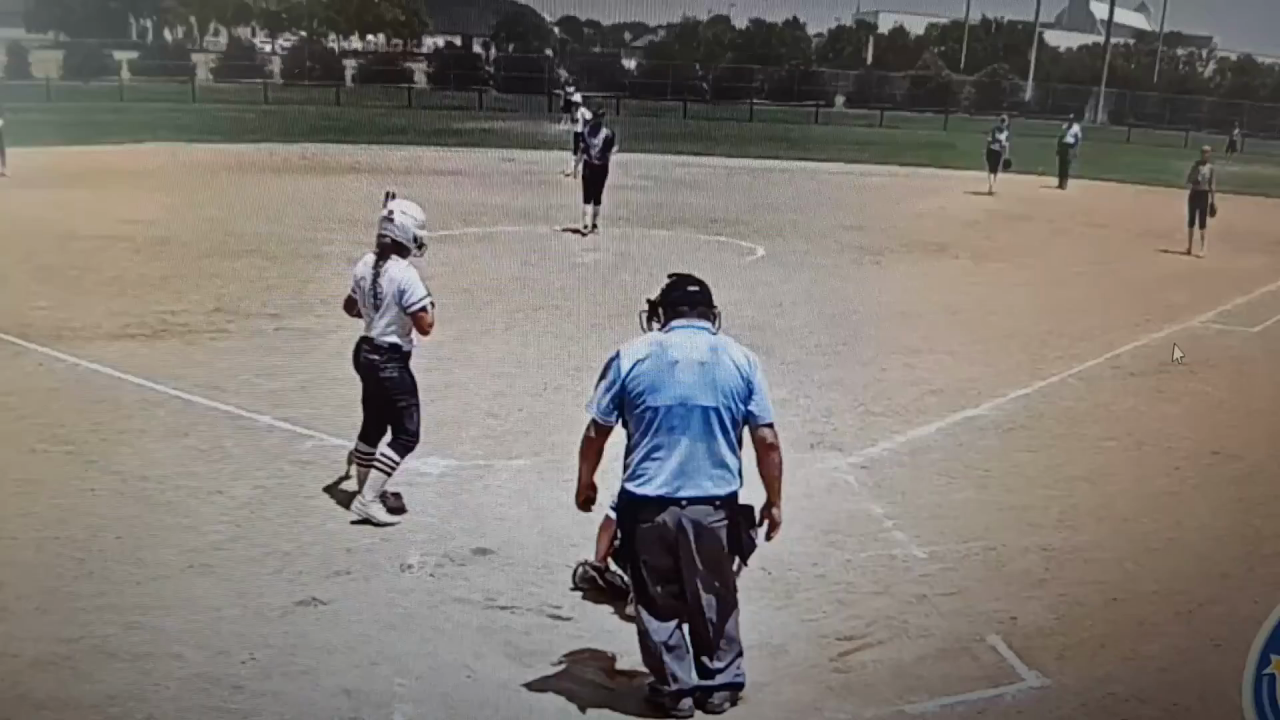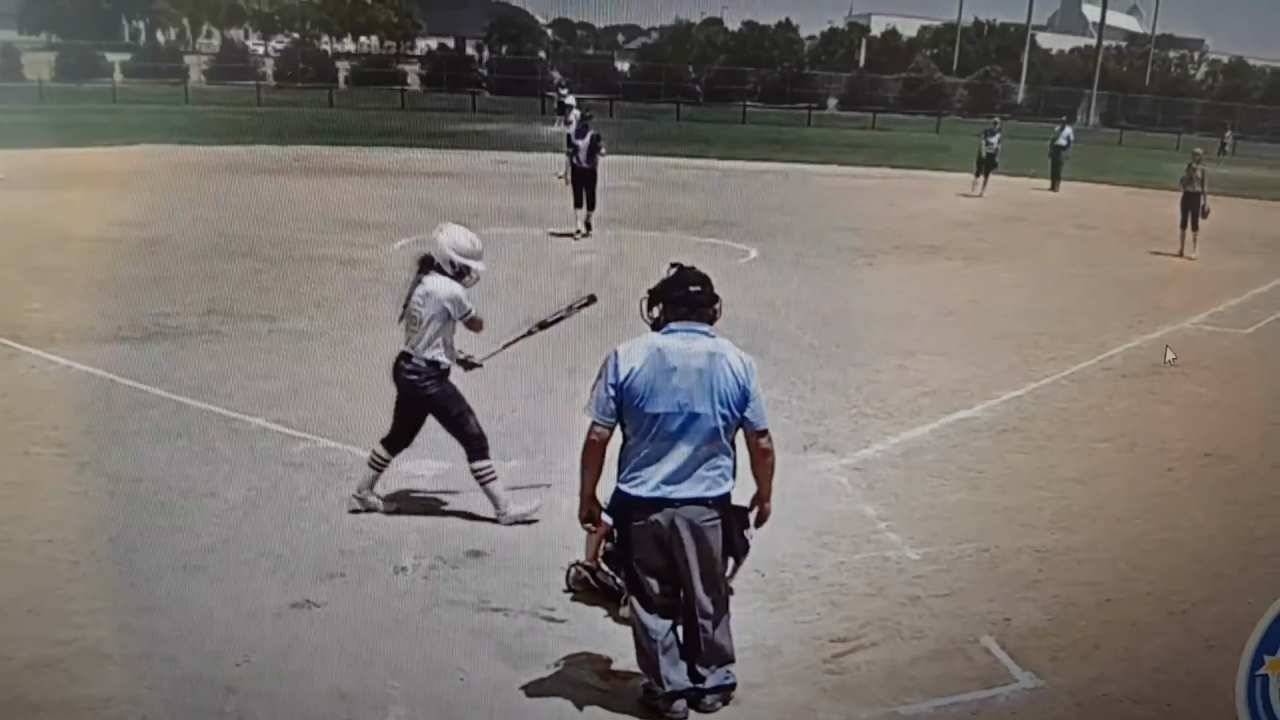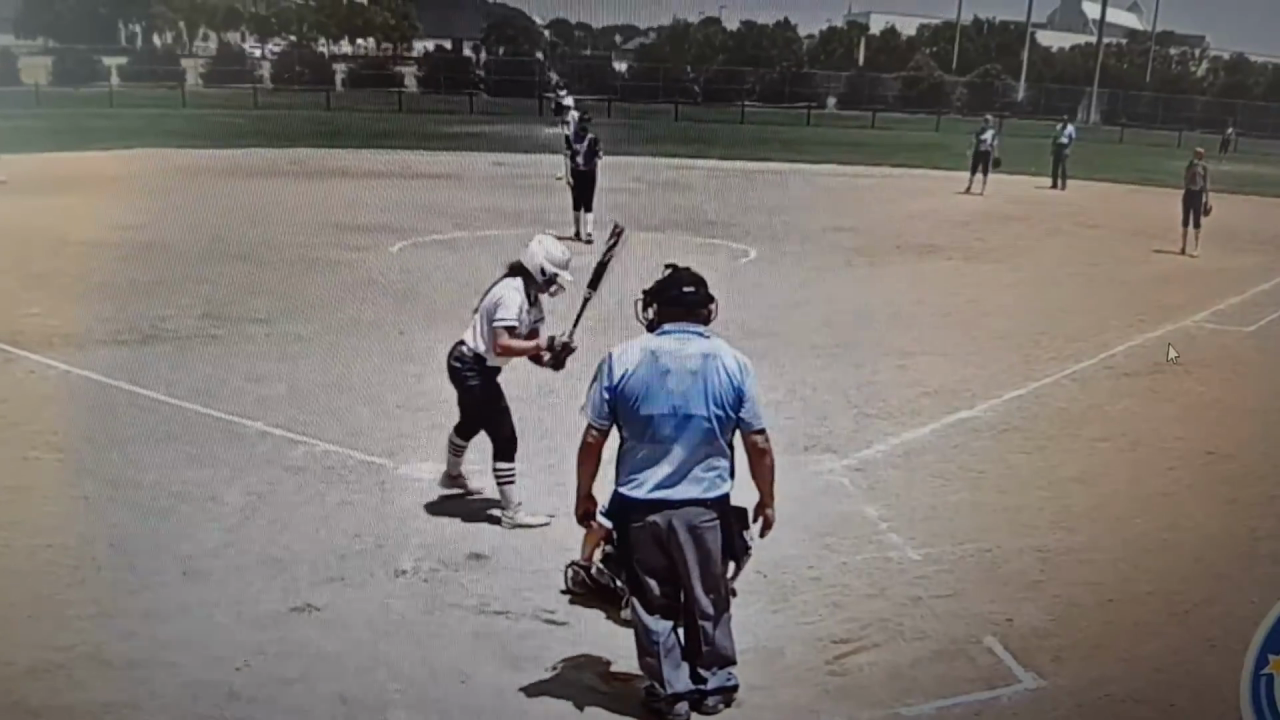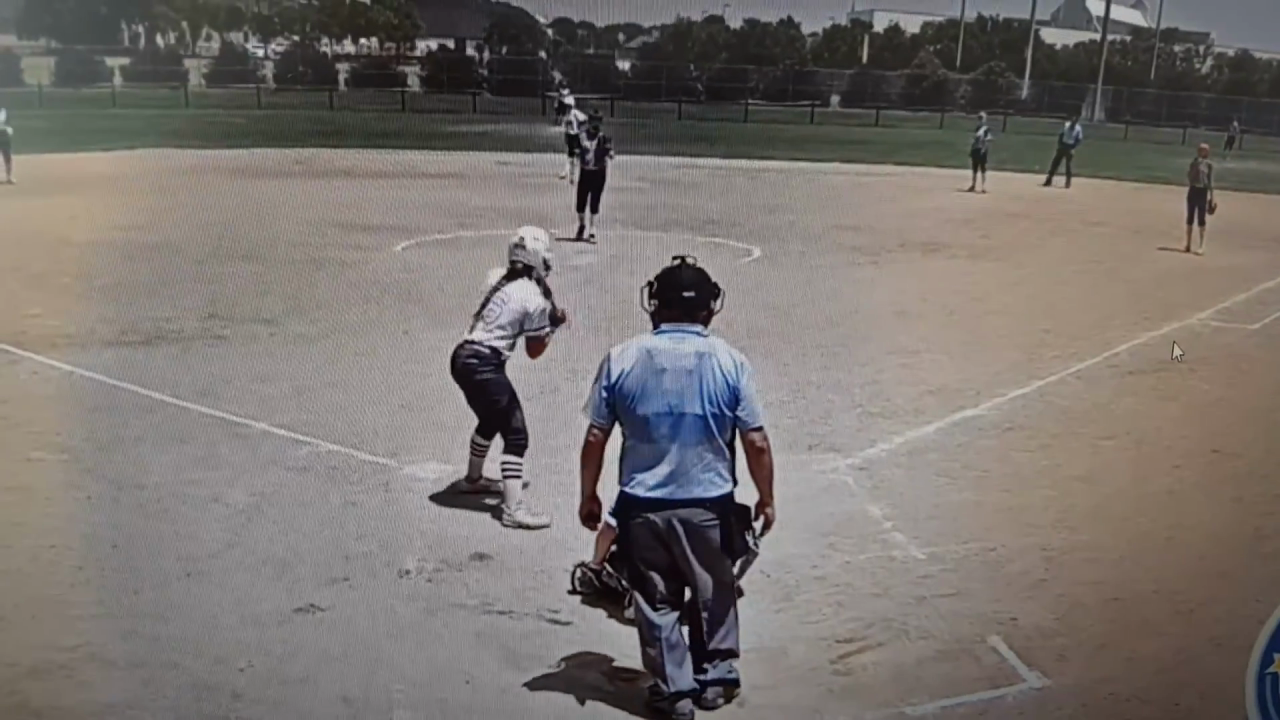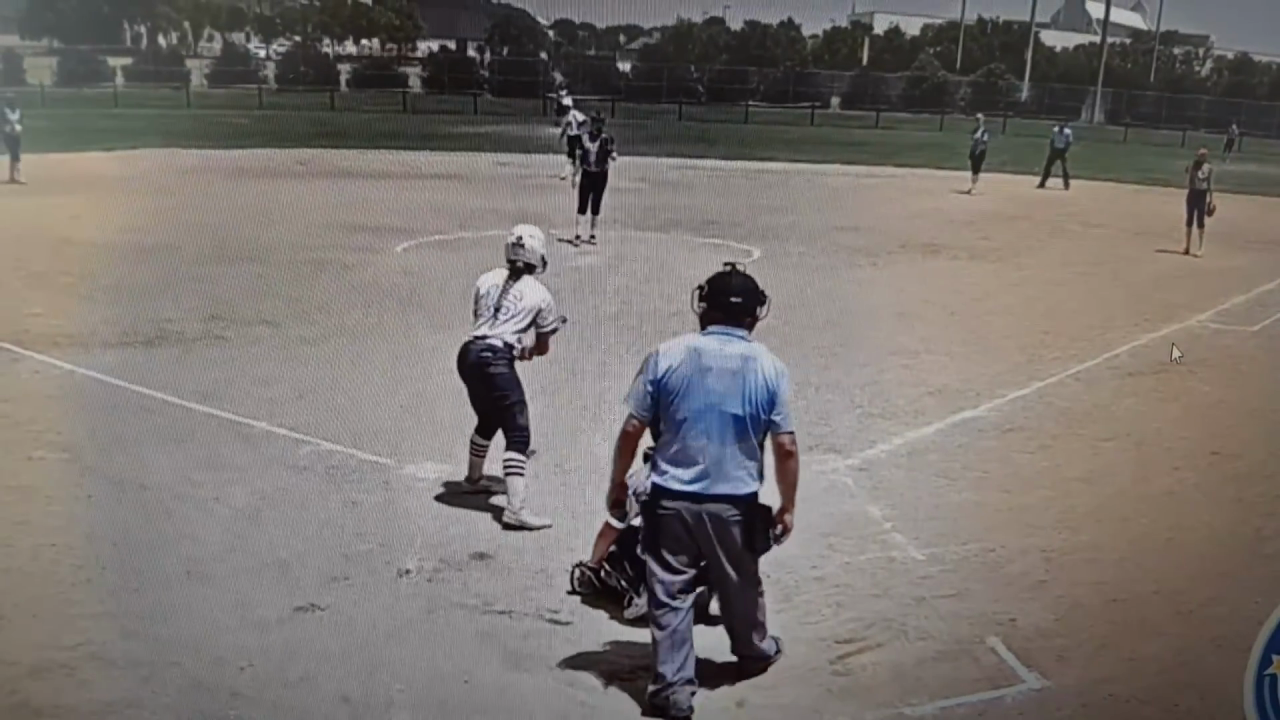
dt=0.5s
person 1, frame 1
left shoulder: (631, 355)
right shoulder: (740, 359)
left elbow: (595, 433)
right elbow: (767, 441)
left wrist: (584, 482)
right wrist: (774, 501)
left hip: (647, 504)
right hip: (713, 503)
left knee: (658, 603)
right knee: (714, 599)
right ankle: (720, 683)
person 1, frame 2
left shoulder: (627, 357)
right shoulder: (737, 362)
left elbow: (598, 437)
right elbow: (761, 444)
left wrist: (588, 497)
right wrist: (764, 494)
left hip: (641, 505)
right hip: (707, 506)
left knee: (653, 603)
right knee: (707, 601)
right ankle: (711, 683)
person 1, frame 3
left shoulder: (622, 359)
right shoulder: (733, 363)
left elbow: (593, 439)
right elbow: (758, 444)
left wrist: (584, 495)
right wrist: (766, 500)
left hip: (640, 507)
right hip: (706, 507)
left knee: (654, 606)
right knee: (709, 602)
person 1, frame 4
left shoulder: (621, 359)
right shoulder: (729, 361)
left elbow: (594, 439)
right elbow: (756, 443)
left wrist: (589, 495)
right wrist: (766, 498)
left hip: (643, 506)
right hip: (709, 504)
left knee: (657, 603)
right knee: (714, 596)
right ankle: (716, 679)
person 1, frame 5
left shoulder: (667, 354)
right shoulder: (768, 367)
left elbow: (633, 429)
right elbow: (785, 448)
left wrist: (618, 483)
right wrist: (787, 506)
left hip: (672, 498)
right hip: (733, 502)
left knee: (669, 594)
right knee: (740, 583)
right ankle: (754, 652)
person 2, frame 1
left shoulder: (365, 264)
right shoulder: (406, 275)
left elbow: (350, 307)
right elbow: (425, 326)
right wrist: (425, 302)
left hip: (366, 354)
right hip: (390, 362)
left knee: (373, 425)
right knee: (407, 435)
left ankle: (365, 494)
right ankle: (367, 500)
person 2, frame 2
left shoulder: (420, 283)
right shoulder: (448, 290)
right elbow: (477, 326)
left wrist: (455, 355)
left hip: (407, 370)
right hip: (428, 378)
left knee: (400, 435)
right knee: (475, 440)
left ankle: (363, 494)
right ankle: (504, 508)
person 2, frame 3
left shoulder: (531, 298)
right shoulder: (511, 295)
left elbow: (530, 348)
right elbow: (502, 346)
left wrist: (550, 358)
right wrist: (544, 345)
left hip: (469, 365)
right hip: (471, 369)
left knee: (471, 422)
right knee: (504, 438)
left ankle: (453, 475)
right ankle: (511, 512)
person 2, frame 4
left shoulder: (498, 277)
right shoulder: (534, 300)
right elbow: (535, 351)
left wrist: (548, 320)
right wrist: (551, 327)
left hip: (464, 359)
right hip: (485, 366)
left knee: (489, 421)
right knee: (515, 435)
left ankle: (473, 479)
right ankle: (513, 510)
person 2, frame 5
left shoulder: (487, 279)
right shoulder: (541, 295)
right elbow: (542, 348)
right wrist: (528, 351)
left hip: (469, 355)
right hip: (496, 362)
left knee: (488, 420)
right knee: (518, 434)
left ankle: (474, 479)
right ankle: (516, 508)
